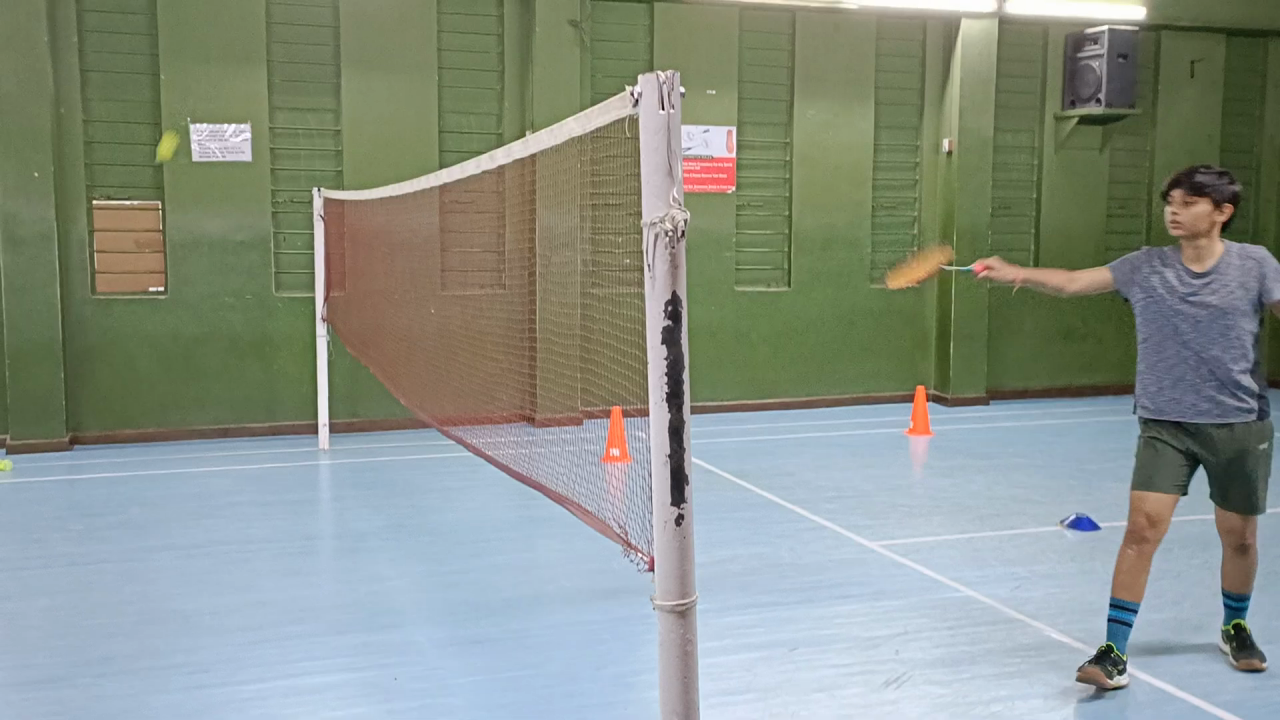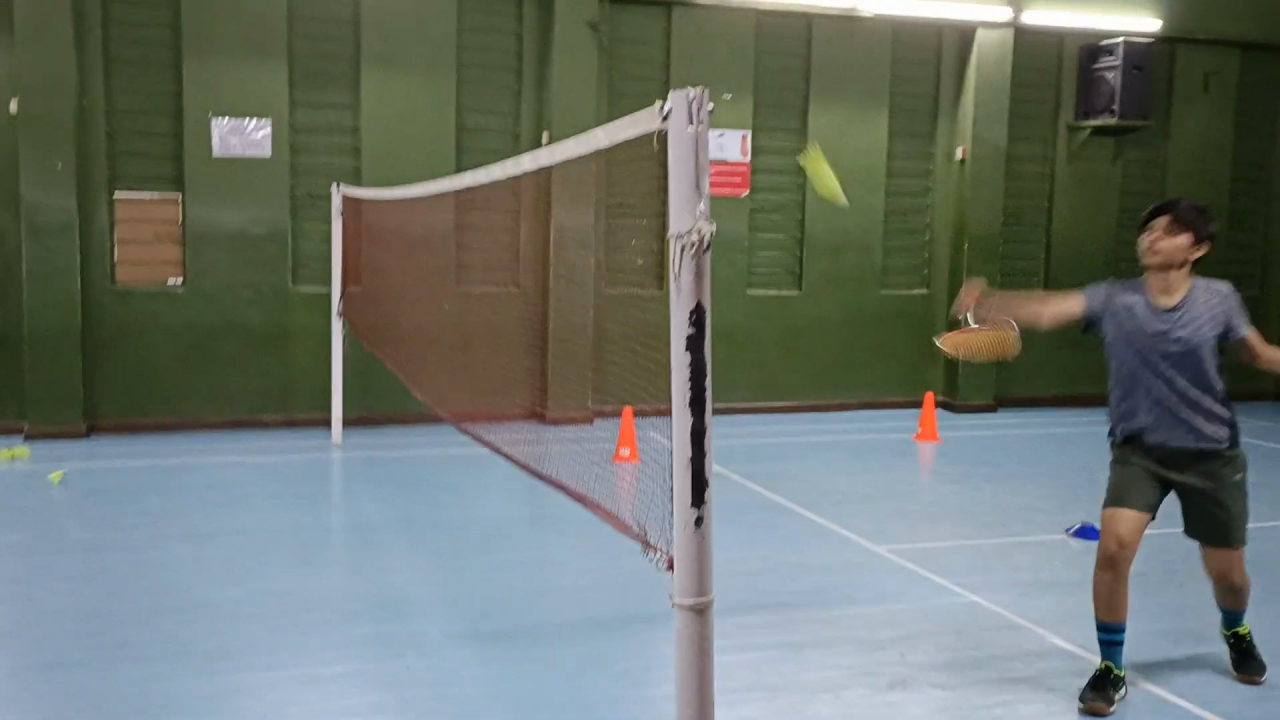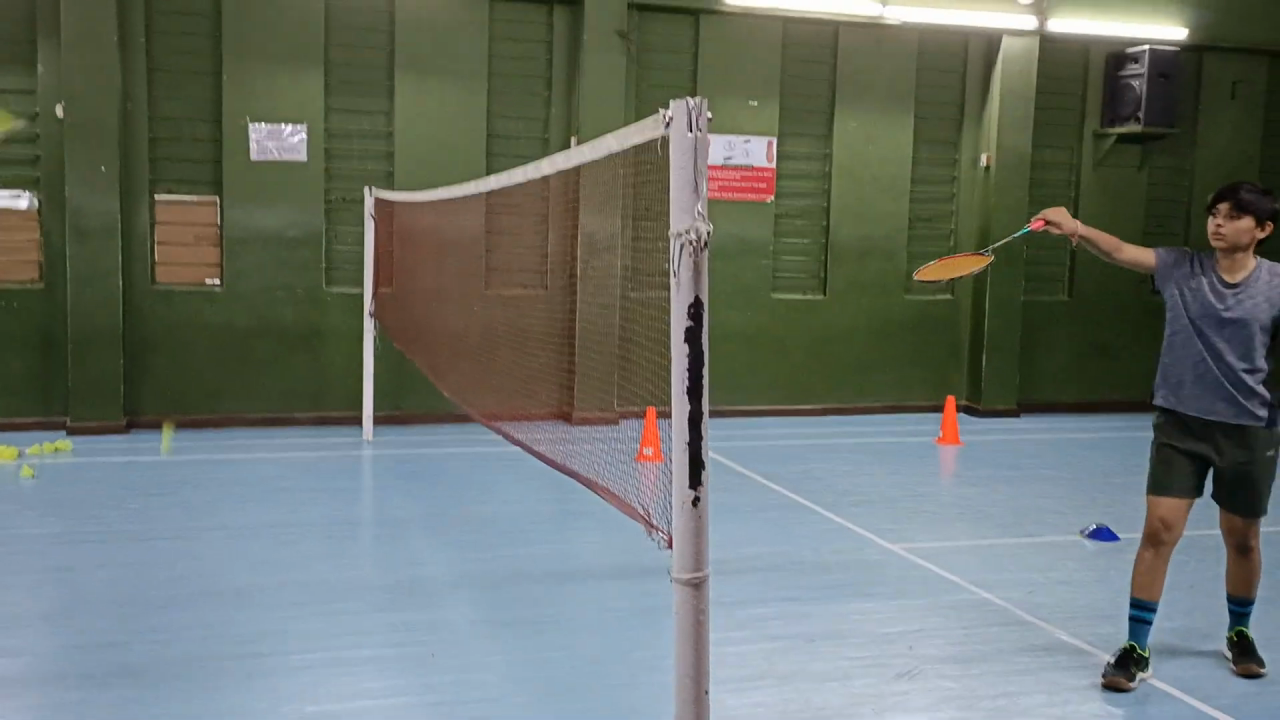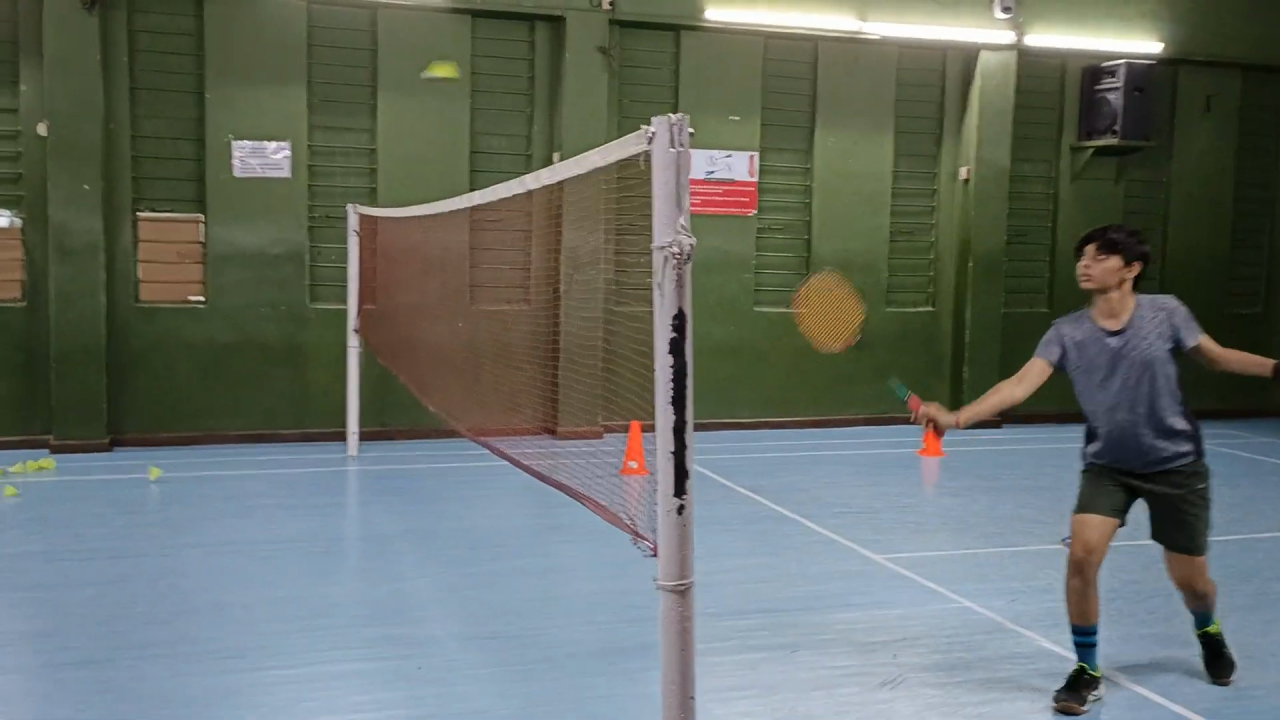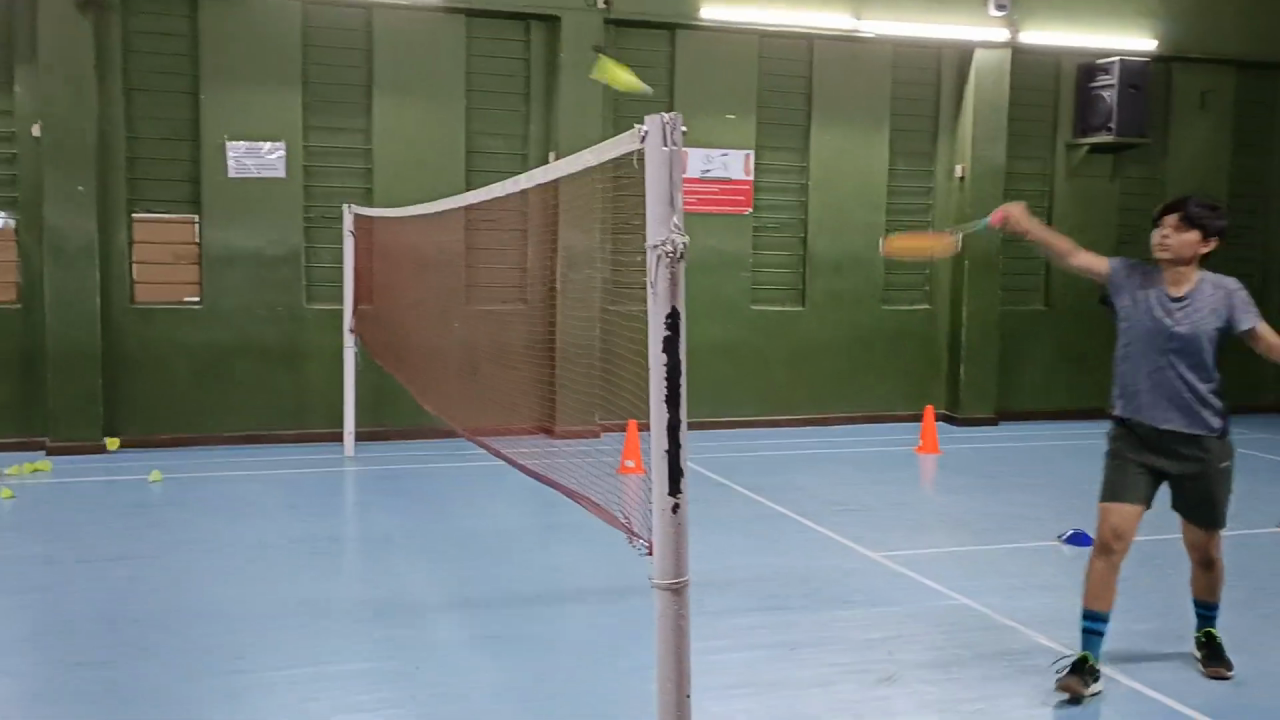
dt=1s
person 1, frame 1
right shoulder: (1145, 266)
right elbow: (1074, 282)
right wrist: (1013, 273)
right hip: (1165, 422)
right knee: (1142, 529)
left ankle: (1235, 627)
right ankle: (1114, 651)
person 1, frame 2
left shoulder: (1219, 299)
right shoulder: (1113, 297)
right elbow: (1050, 311)
right wrist: (993, 303)
left hip: (1210, 451)
right hip: (1139, 449)
left knee: (1228, 571)
right knee: (1113, 549)
left ankle: (1236, 633)
right ankle: (1110, 669)
person 1, frame 3
right shoulder: (1181, 268)
right elbow: (1121, 252)
right wrist: (1074, 227)
right hip: (1180, 423)
right knee: (1158, 533)
left ankle: (1239, 633)
right ankle: (1136, 649)
person 1, frame 4
left shoulder: (1166, 313)
right shoulder: (1066, 332)
left elbow: (1216, 357)
right elbow: (1019, 385)
right wrist: (956, 417)
left hip: (1175, 462)
right hip: (1107, 465)
left knee: (1191, 579)
right knee: (1082, 556)
left ankle: (1208, 633)
right ankle: (1087, 671)
person 1, frame 5
left shoulder: (1226, 294)
right shoulder: (1130, 279)
right elbow: (1073, 257)
right wrist: (1027, 226)
left hip: (1200, 439)
right hip: (1134, 434)
left knee: (1205, 551)
right knee: (1109, 540)
left ankle: (1207, 635)
right ankle: (1089, 660)
